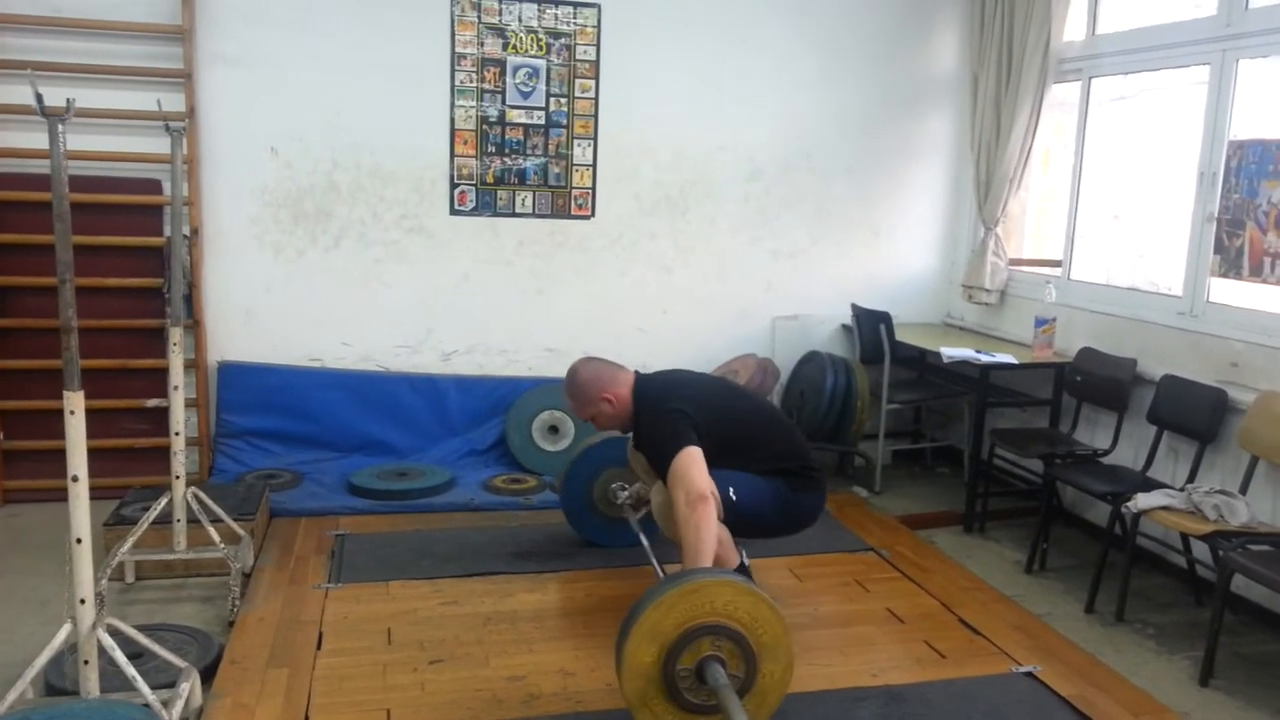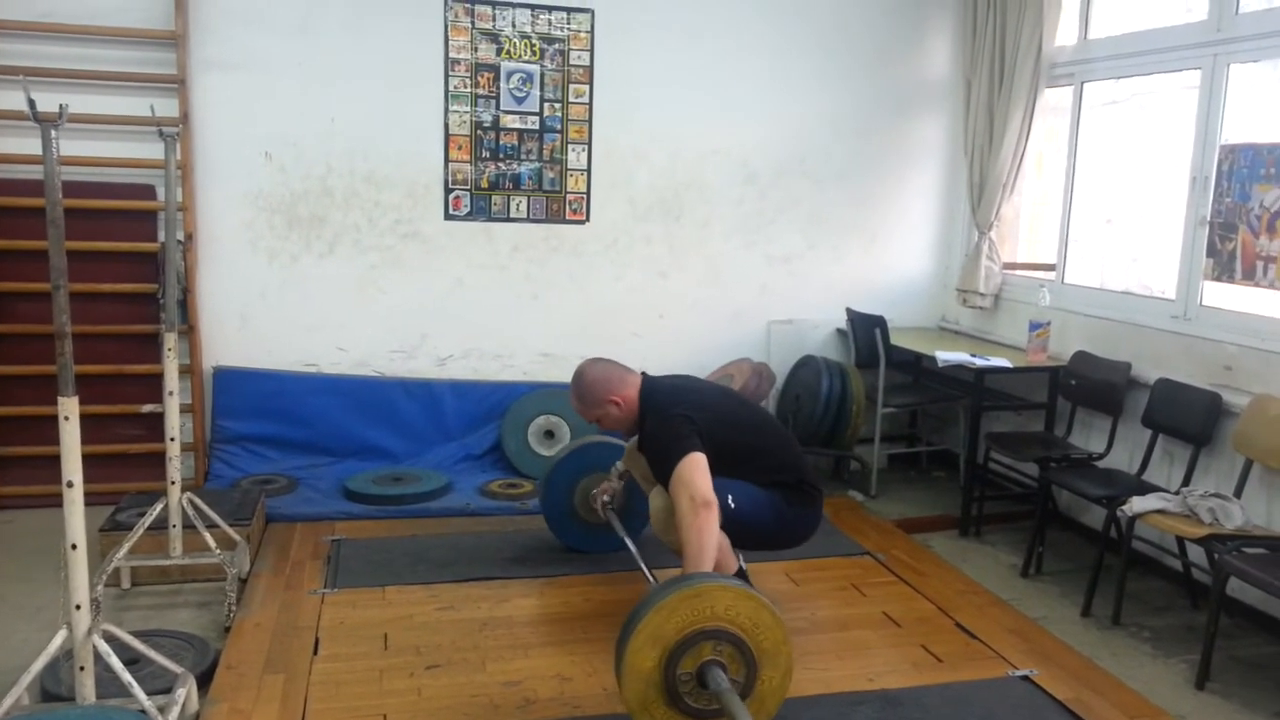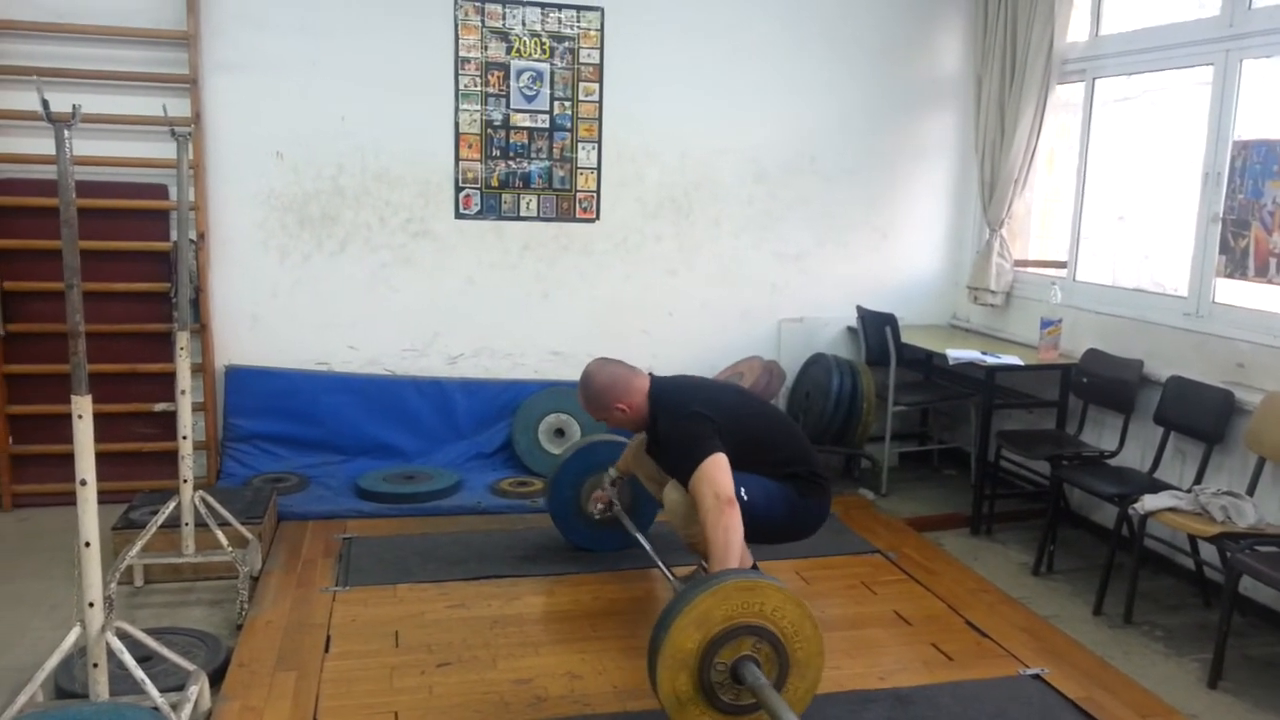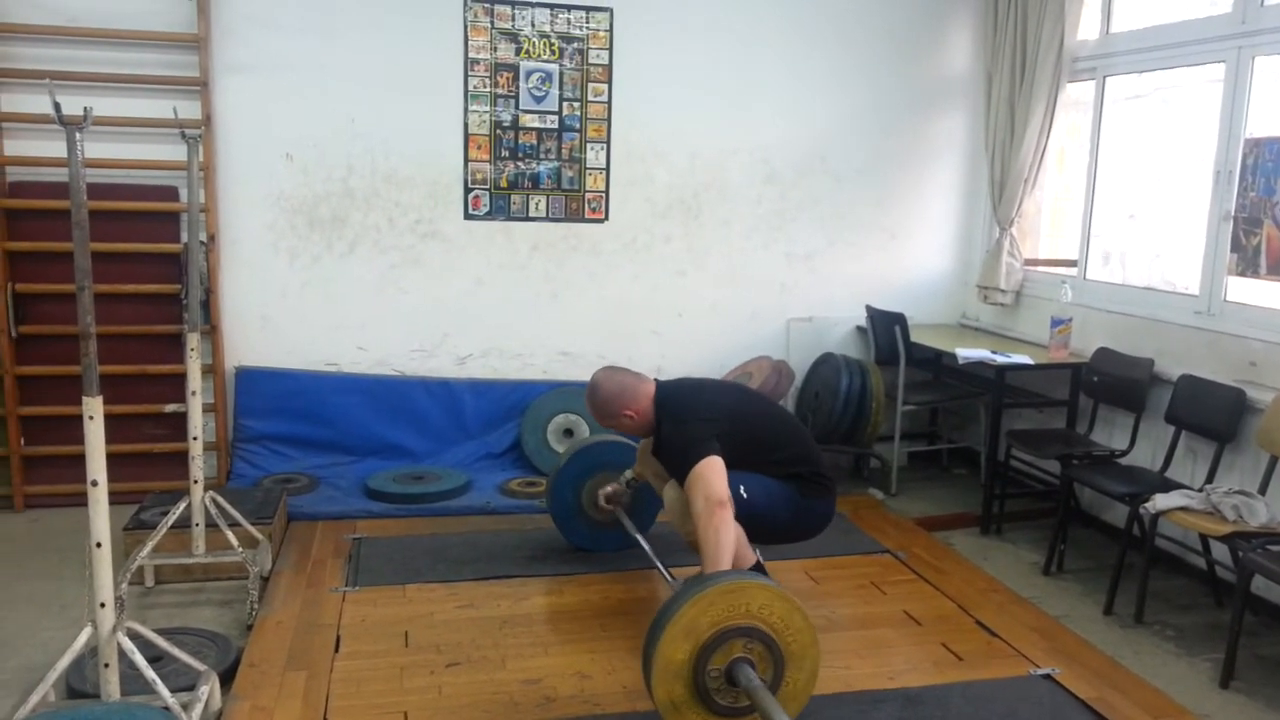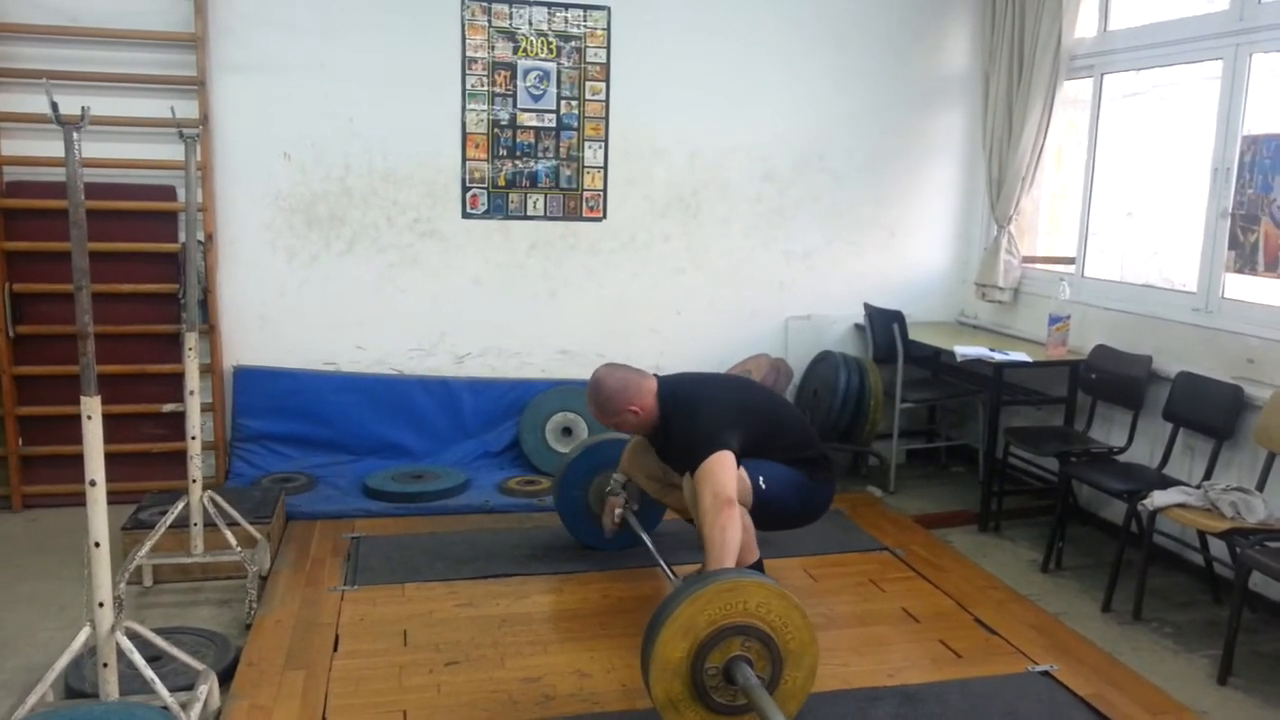
dt=0.4s
person 1, frame 1
left shoulder: (663, 416)
right shoulder: (655, 390)
left elbow: (696, 500)
left hip: (794, 494)
left knee: (670, 499)
right knee: (641, 452)
right ankle: (729, 557)
person 1, frame 2
left shoulder: (668, 421)
right shoulder: (658, 395)
left elbow: (698, 507)
right wrist: (618, 475)
left hip: (791, 508)
left knee: (668, 506)
right knee: (640, 453)
right ankle: (726, 562)
person 1, frame 3
left shoulder: (682, 422)
right shoulder: (663, 395)
left elbow: (721, 505)
right elbow: (642, 439)
left hip: (799, 499)
left knee: (683, 500)
right knee: (645, 453)
right ankle: (728, 564)
person 1, frame 4
left shoulder: (686, 425)
right shoulder: (668, 398)
left elbow: (714, 507)
right wrist: (626, 484)
left hip: (804, 500)
left knee: (683, 498)
right knee: (652, 454)
right ankle: (741, 557)
person 1, frame 5
left shoulder: (699, 420)
right shoulder: (660, 396)
left elbow: (721, 504)
left hip: (805, 483)
left knee: (704, 487)
right knee: (638, 457)
right ankle: (734, 554)
